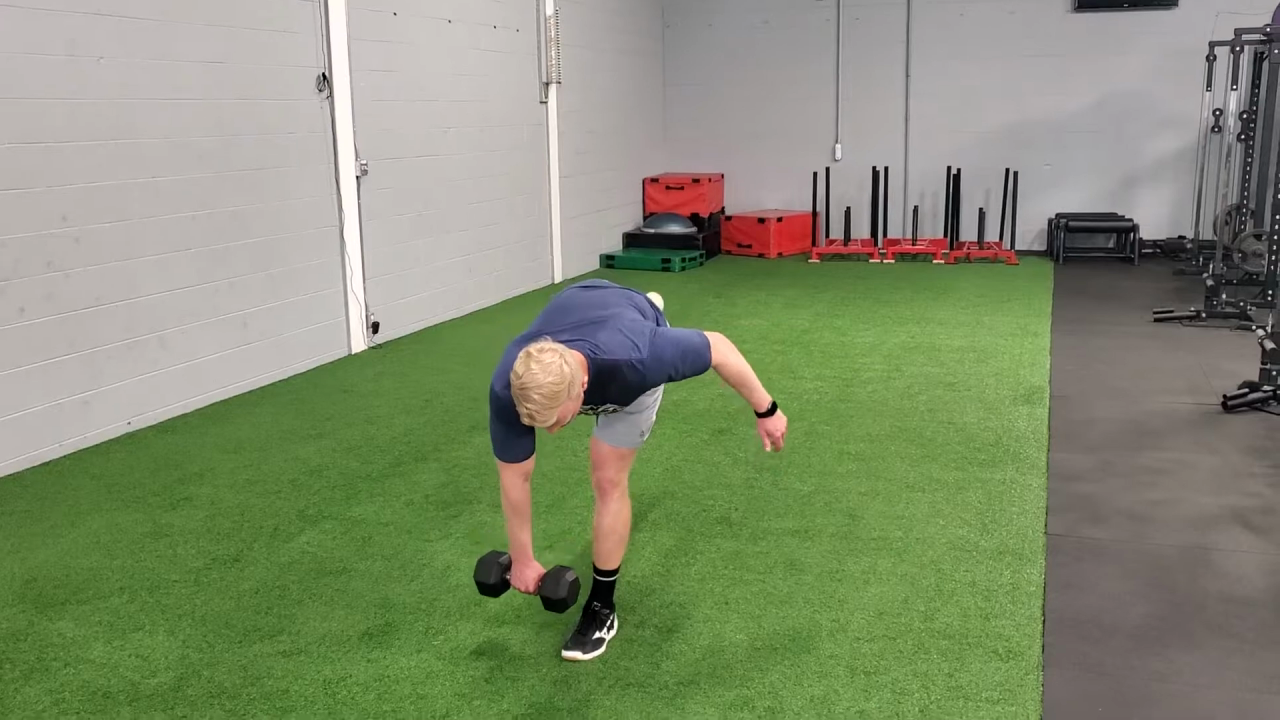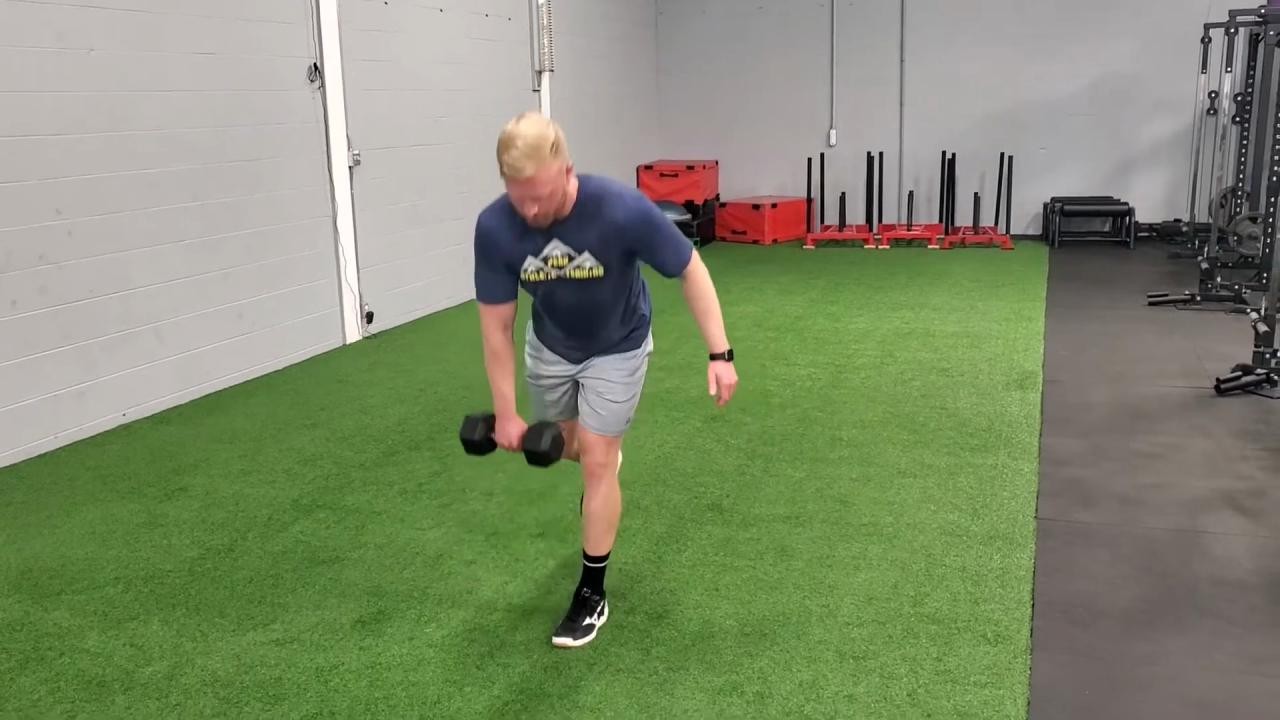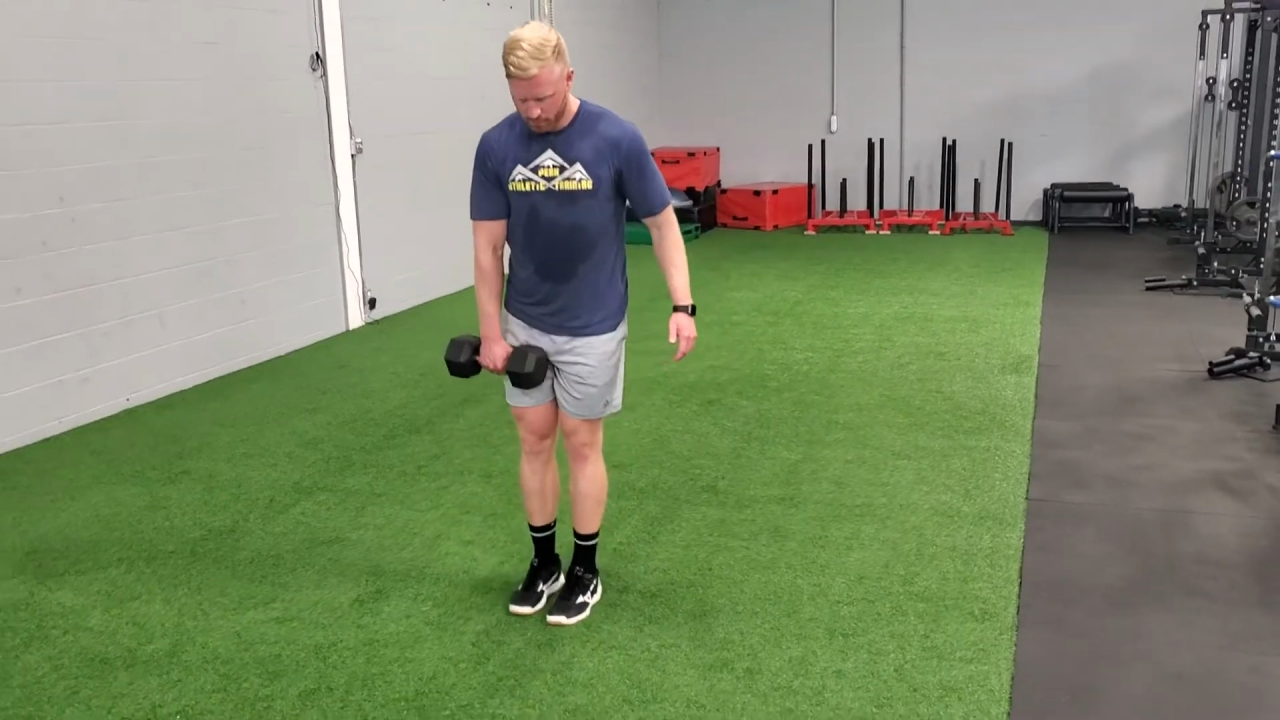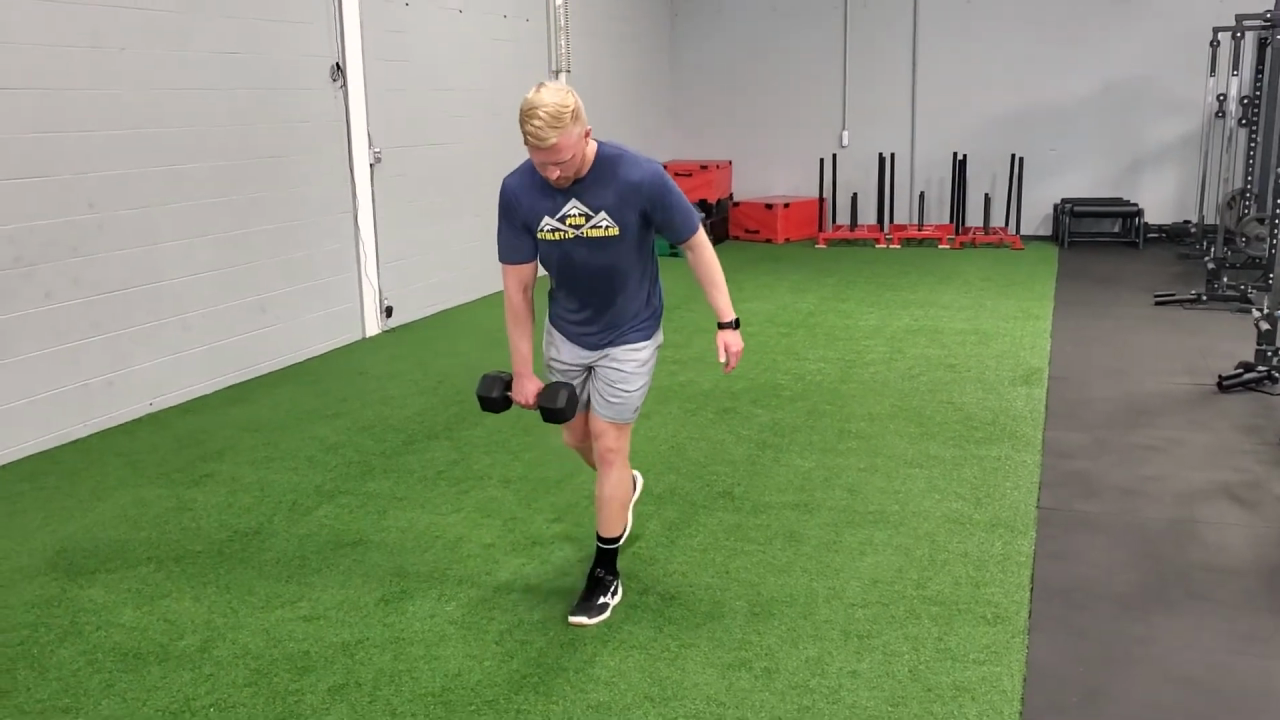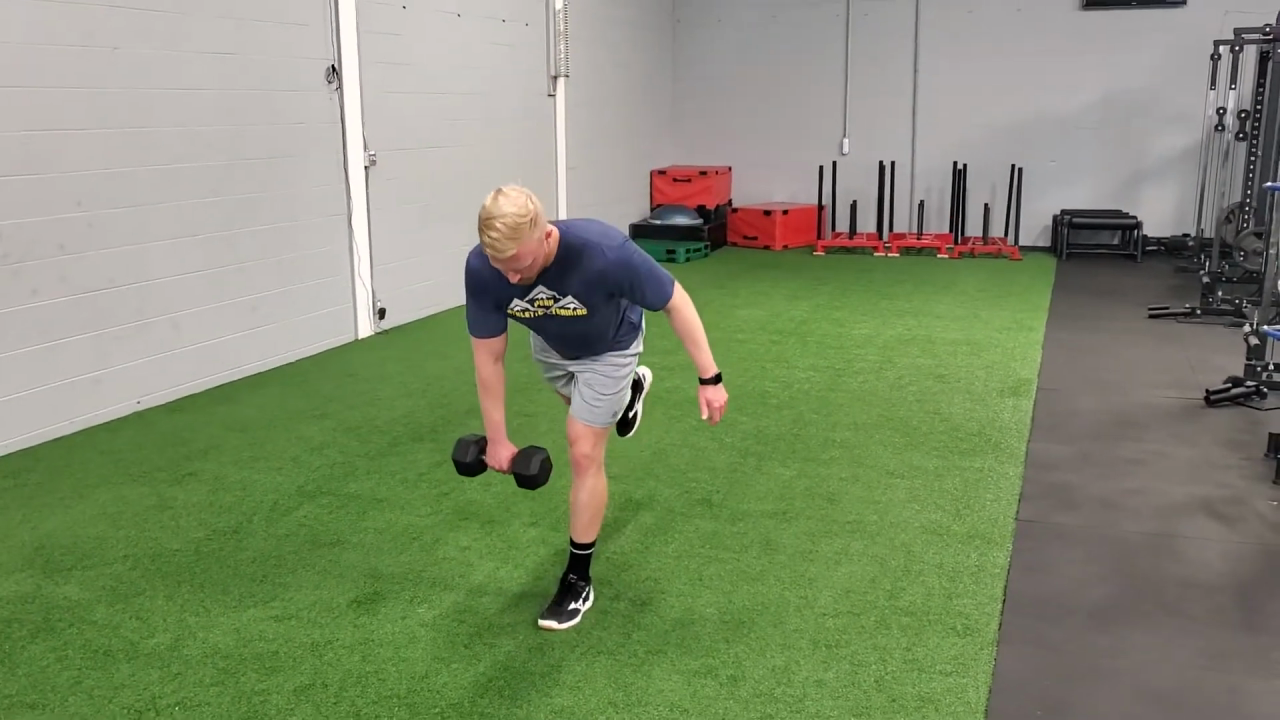
dt=1s
person 1, frame 1
left shoulder: (636, 358)
right shoulder: (510, 386)
left elbow: (717, 347)
right elbow: (515, 477)
left wrist: (766, 410)
right wrist: (522, 560)
left knee: (607, 477)
left ankle: (602, 605)
person 1, frame 2
left shoulder: (622, 210)
right shoulder: (494, 227)
left elbow: (690, 269)
right elbow: (496, 325)
left wrist: (720, 354)
right wrist: (506, 414)
left hip: (616, 348)
right hip: (551, 347)
left knee: (596, 462)
right knee: (562, 446)
left ankle: (592, 593)
right ankle: (604, 449)
person 1, frame 3
left shoulder: (616, 139)
right shoulder: (496, 146)
left elbow: (662, 224)
right elbow: (488, 247)
left wrist: (682, 306)
right wrist: (491, 333)
left hip: (591, 326)
right hip: (525, 323)
left knee: (581, 443)
right knee: (534, 440)
left ankle: (585, 572)
right ankle: (543, 562)
person 1, frame 4
left shoulder: (639, 178)
right shoulder: (517, 190)
left elbow: (695, 244)
right elbow: (518, 286)
left wrist: (727, 321)
right wrist: (522, 371)
left hip: (628, 335)
right hip: (565, 334)
left knee: (608, 447)
right knee: (577, 439)
left ankle: (605, 574)
right ankle: (623, 486)
person 1, frame 5
left shoulder: (604, 252)
right shoulder: (481, 267)
left elbow: (675, 301)
right elbow: (488, 357)
left wrist: (709, 377)
right wrist: (496, 438)
left hip: (607, 347)
right hip: (550, 345)
left knee: (583, 451)
right knee: (582, 417)
left ankle: (578, 579)
right ankle: (628, 391)
